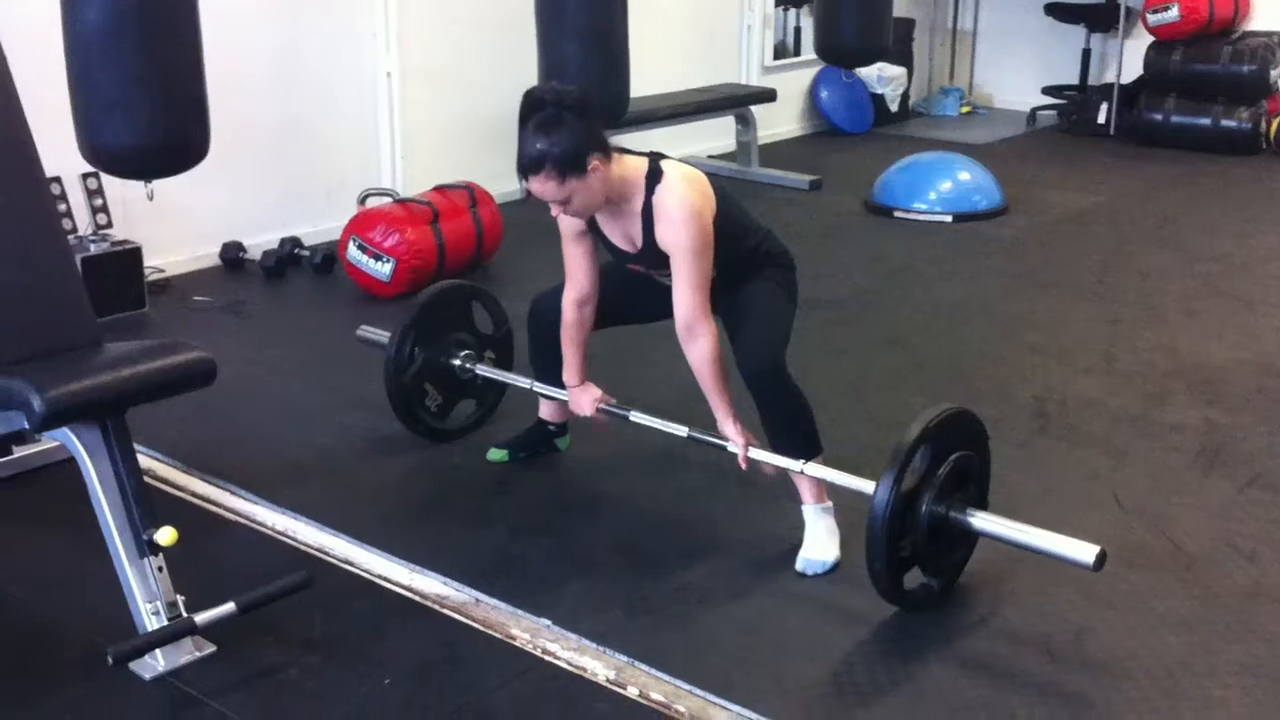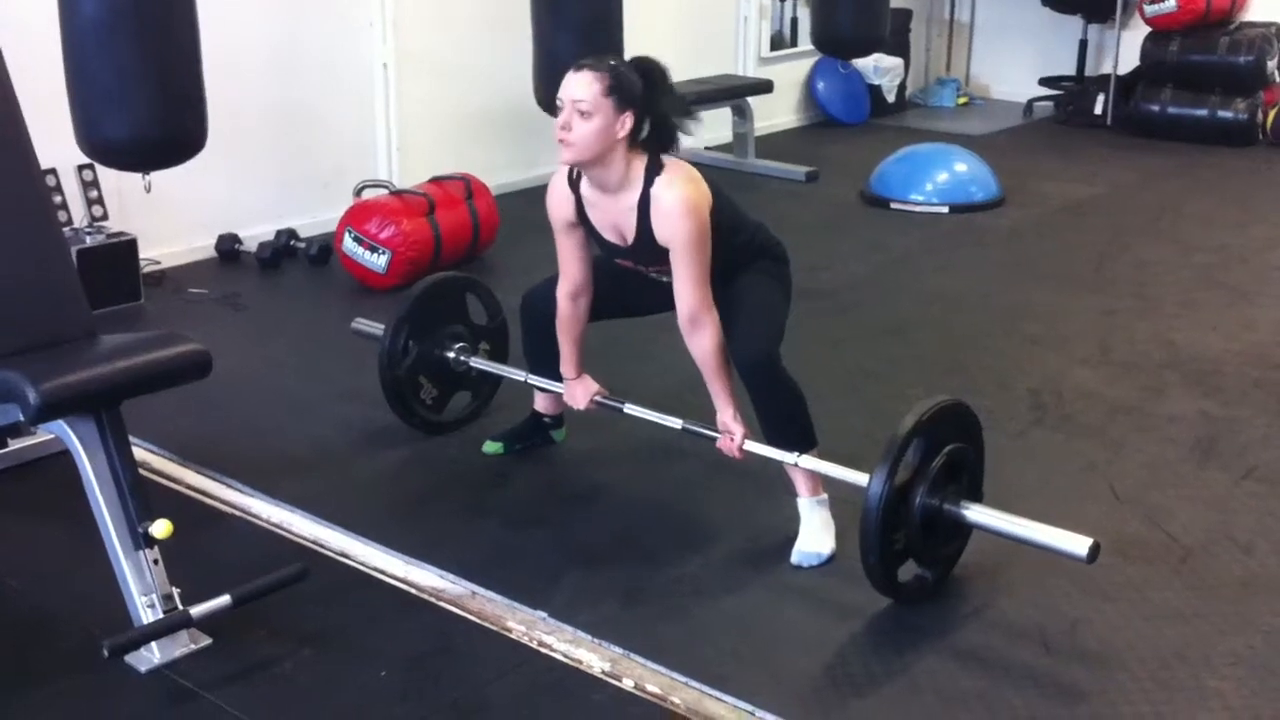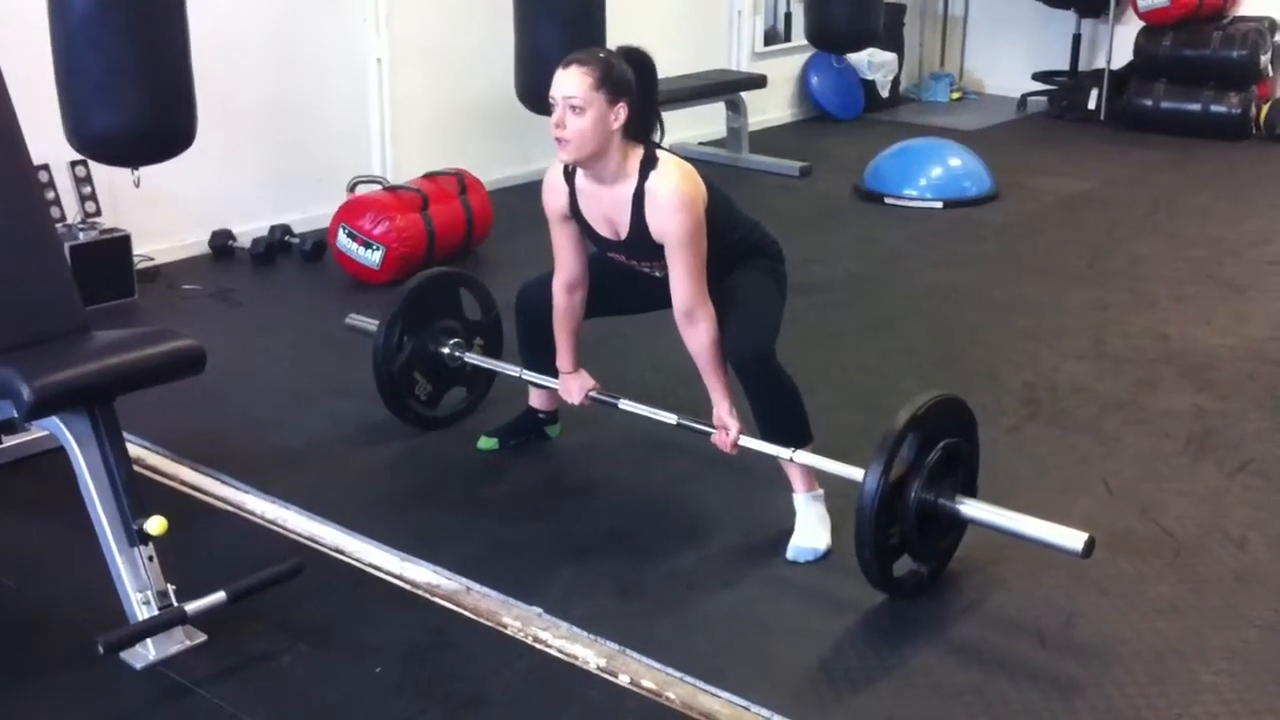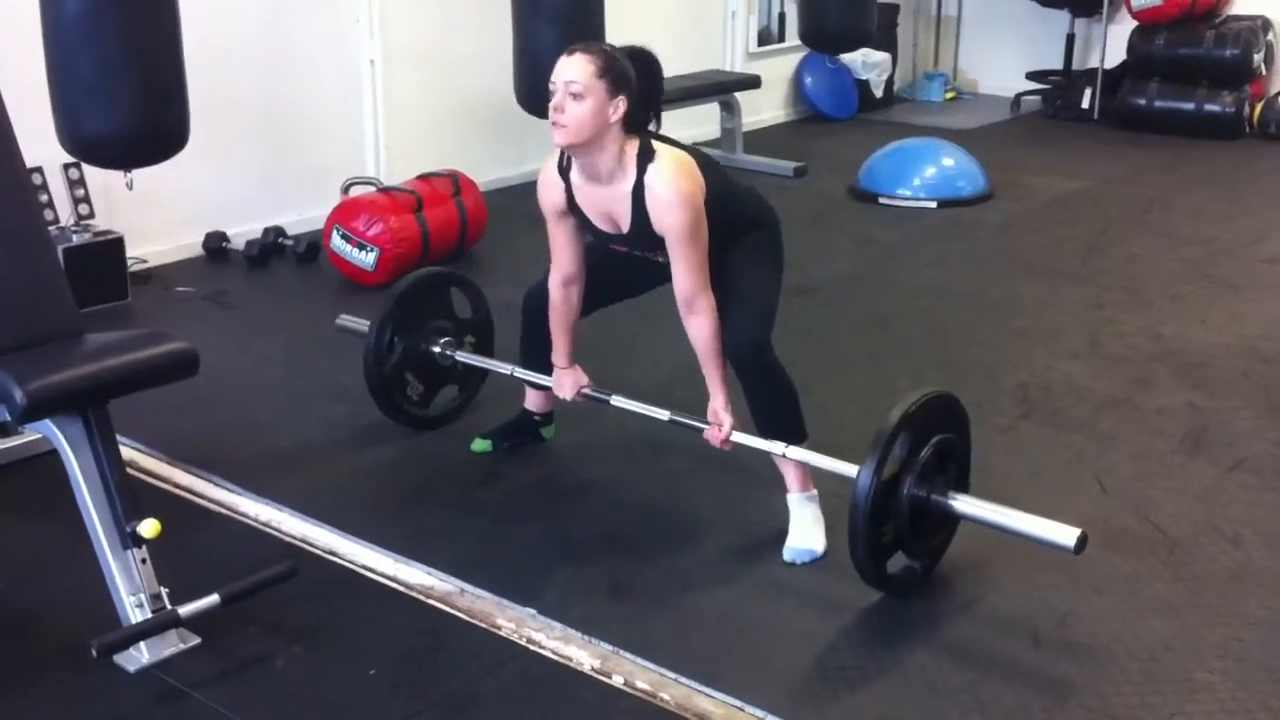
dt=0.7s
person 1, frame 1
left shoulder: (677, 201)
right shoulder: (576, 195)
left elbow: (693, 325)
right elbow: (579, 298)
left wrist: (726, 419)
right wrist: (575, 382)
left hip: (751, 276)
right hip: (660, 274)
left knee: (760, 365)
right knee: (547, 312)
left ankle: (817, 508)
right ankle: (551, 428)
person 1, frame 2
left shoulder: (674, 195)
right shoulder: (565, 189)
left elbow: (696, 316)
right elbow: (573, 290)
left wrist: (725, 410)
right wrist: (572, 374)
left hip: (746, 270)
right hip: (653, 271)
left knee: (754, 357)
right knee: (539, 304)
left ankle: (813, 500)
right ankle: (546, 420)
person 1, frame 3
left shoulder: (668, 189)
right shoulder: (560, 182)
left elbow: (692, 311)
right elbow: (569, 283)
left wrist: (721, 405)
right wrist: (567, 368)
left hip: (740, 268)
right hip: (647, 268)
left knee: (749, 351)
right knee: (534, 299)
left ankle: (809, 496)
right ankle: (540, 415)
person 1, frame 4
left shoulder: (667, 181)
right shoulder: (556, 178)
left elbow: (694, 302)
right elbow: (566, 278)
left wrist: (717, 398)
right wrist: (562, 362)
left hip: (741, 239)
right hip: (641, 246)
left knee: (746, 347)
right knee: (540, 303)
left ankle: (803, 497)
right ankle: (534, 418)
